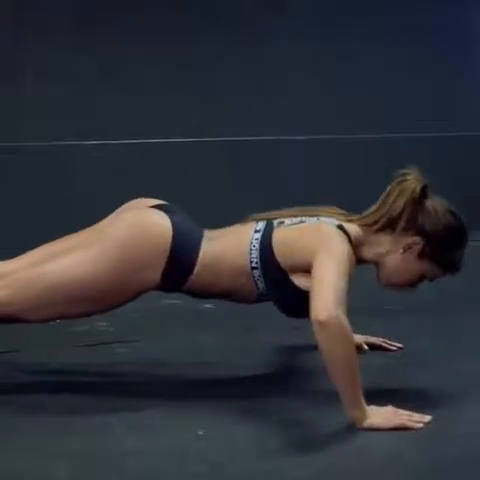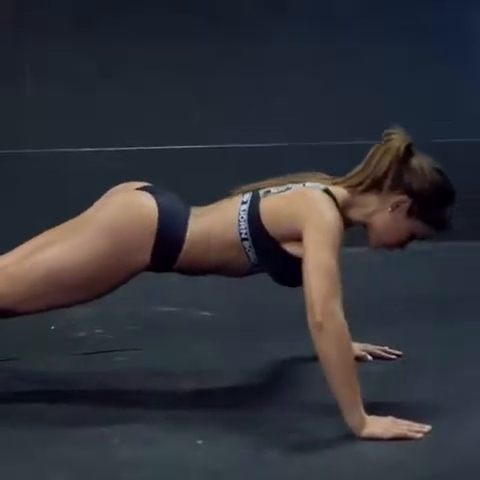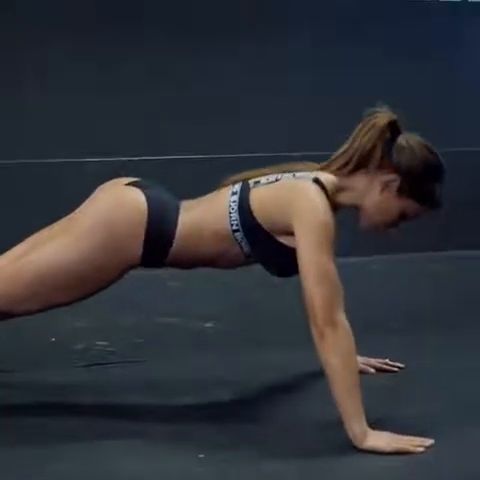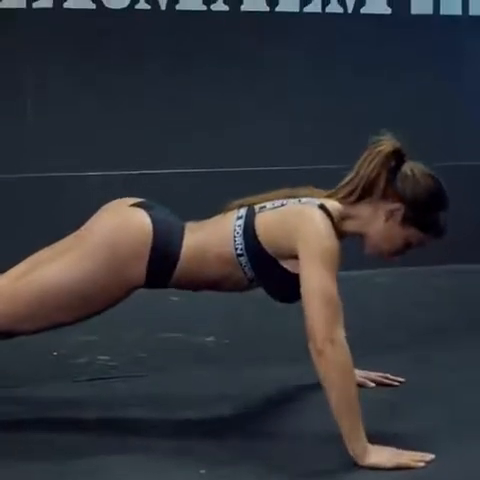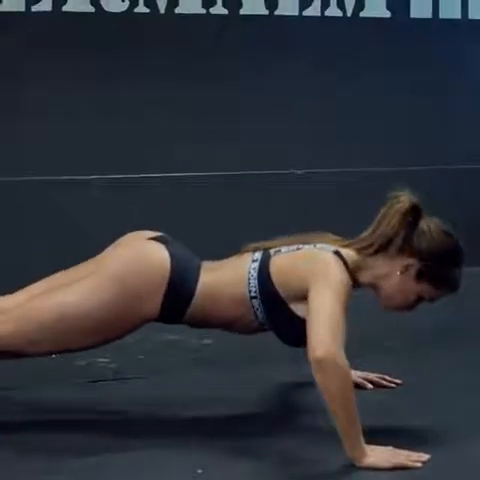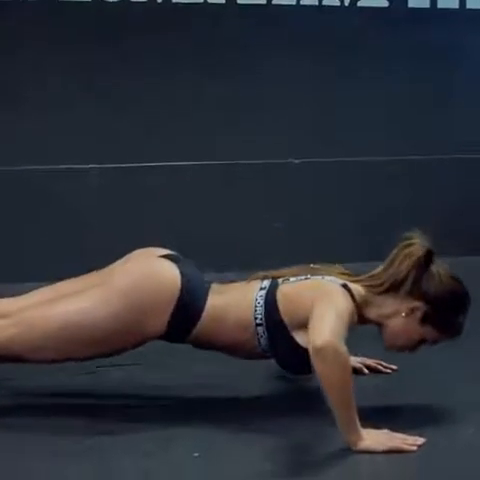
dt=0.5s
person 1, frame 1
left shoulder: (341, 228)
right shoulder: (337, 246)
right elbow: (325, 319)
left wrist: (339, 338)
right wrist: (360, 414)
left hip: (156, 226)
right hip: (151, 248)
person 1, frame 2
left shoulder: (328, 197)
right shoulder: (324, 214)
right elbow: (323, 316)
left wrist: (337, 344)
right wrist: (360, 421)
left hip: (143, 210)
right hip: (137, 231)
person 1, frame 3
left shoulder: (317, 186)
right shoulder: (313, 205)
right elbow: (326, 321)
left wrist: (343, 356)
right wrist: (361, 434)
left hip: (135, 208)
right hip: (127, 225)
person 1, frame 4
left shoulder: (321, 213)
right shoulder: (318, 231)
right elbow: (325, 341)
left wrist: (340, 371)
right wrist: (362, 451)
left hip: (137, 226)
right hip: (132, 246)
person 1, frame 5
left shoulder: (338, 256)
right shoulder: (334, 272)
right elbow: (323, 356)
left wrist: (338, 371)
right wrist: (360, 452)
left hip: (153, 258)
right hip: (148, 279)
person 1, frame 6
left shoulder: (346, 285)
right shoulder: (340, 302)
right elbow: (323, 347)
left wrist: (337, 360)
right wrist: (357, 437)
left hip: (159, 270)
right hip: (155, 299)
